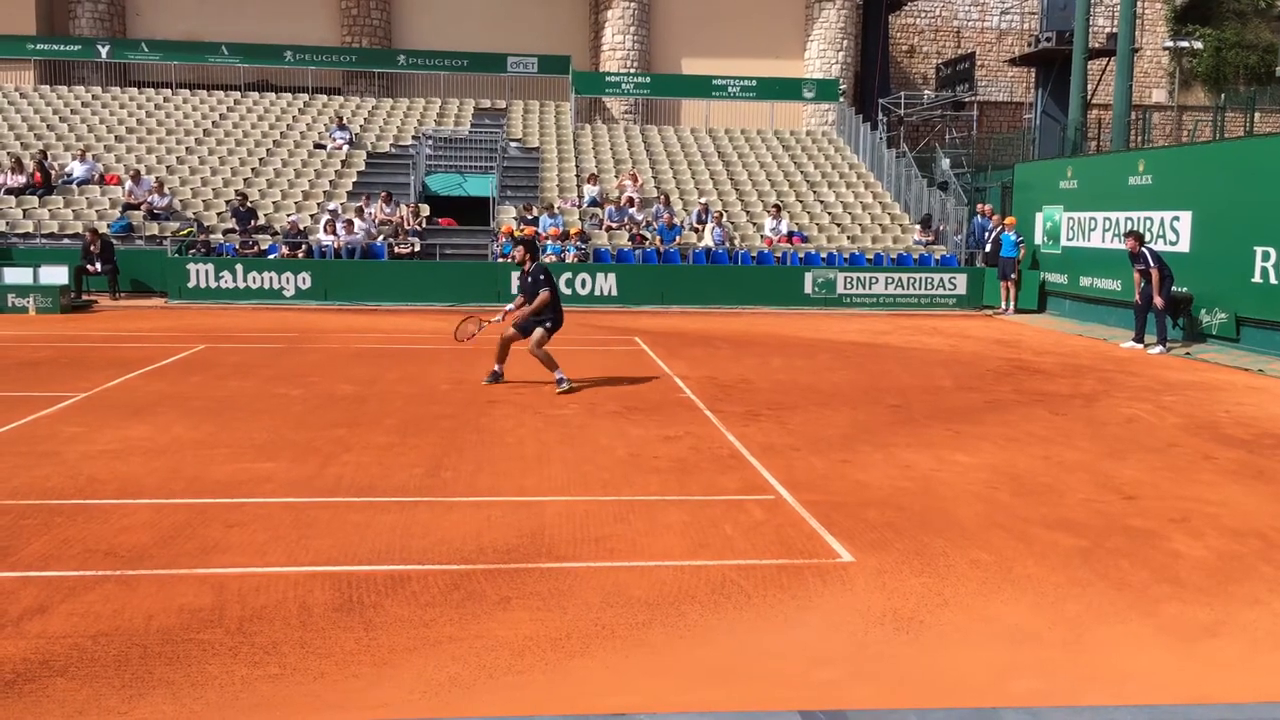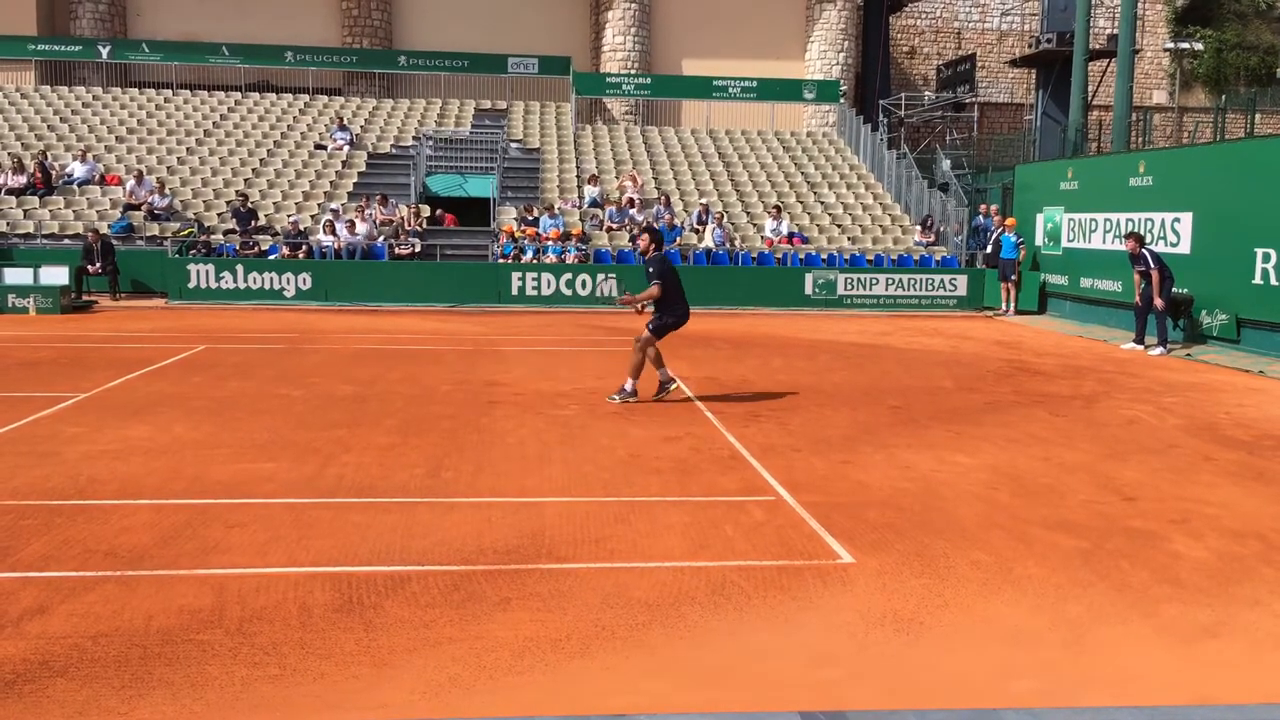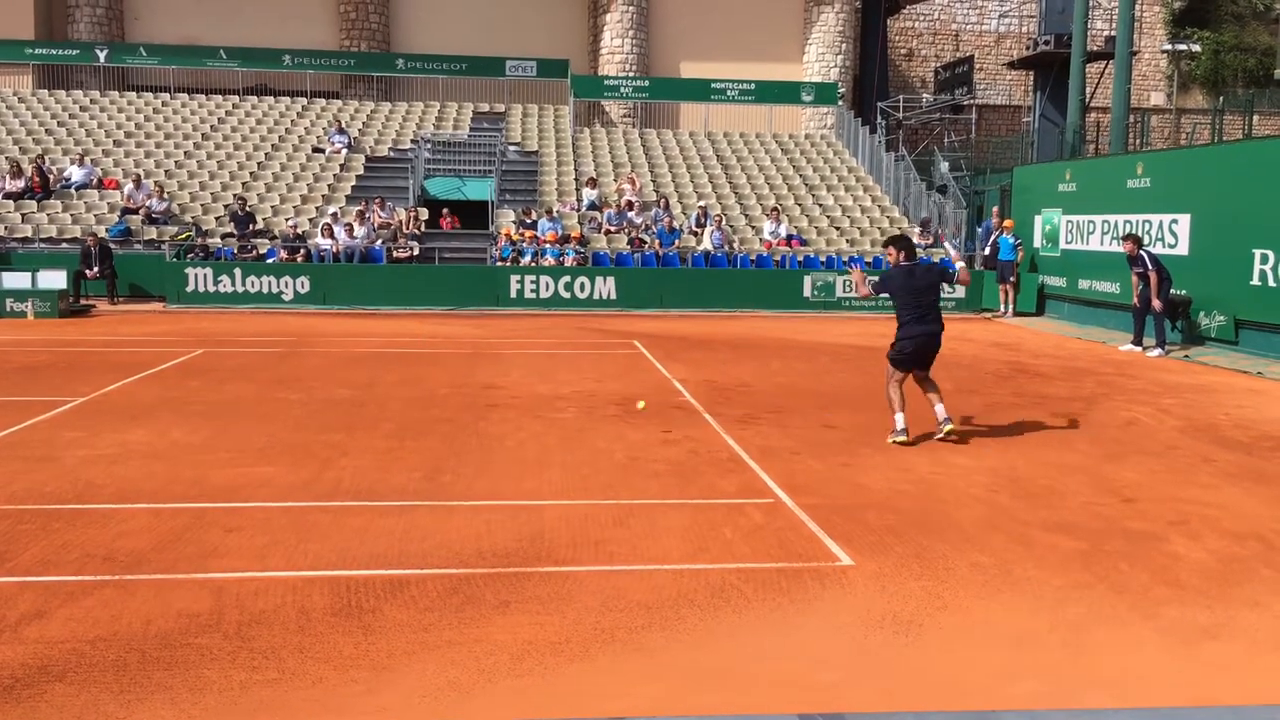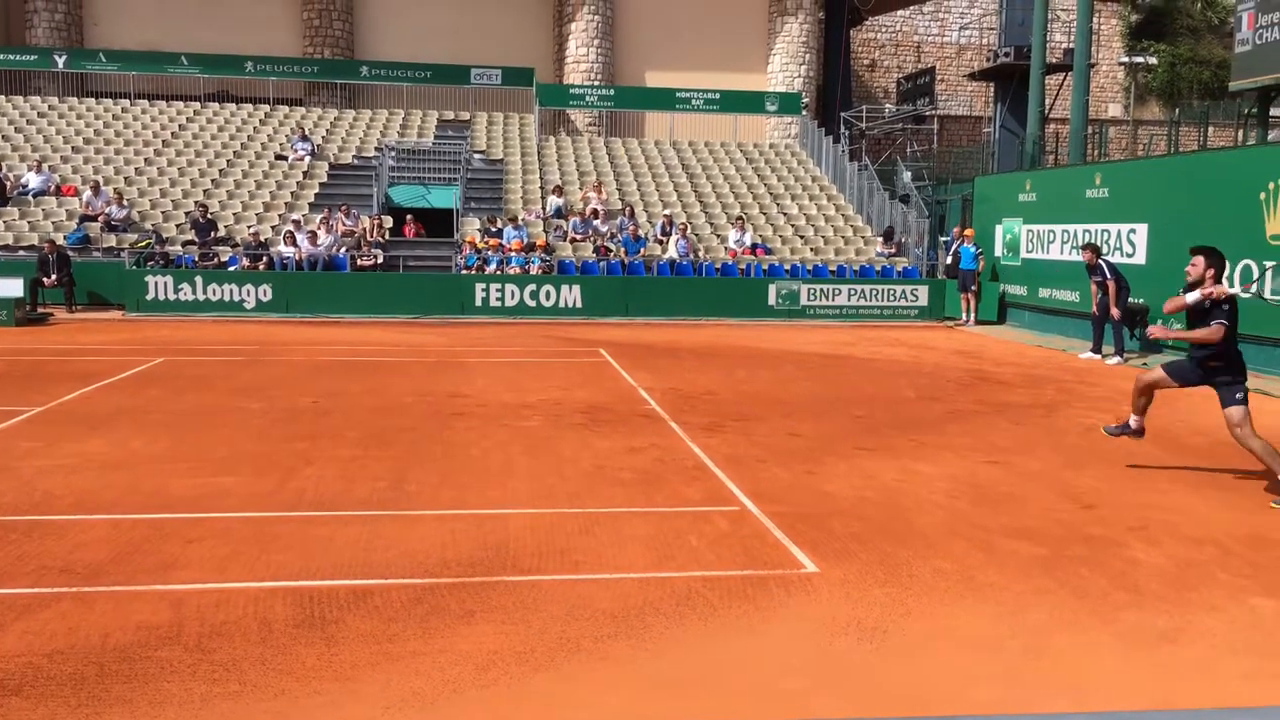
dt=0.7s
person 1, frame 1
left shoulder: (540, 271)
right shoulder: (524, 274)
left elbow: (546, 296)
right elbow: (523, 297)
left wrist: (527, 311)
right wrist: (507, 310)
left hip: (550, 317)
right hip: (533, 317)
left knee: (533, 346)
right knee: (505, 338)
left ankle: (562, 378)
right ankle: (498, 372)
person 1, frame 2
left shoulder: (654, 262)
right shoulder: (659, 261)
left elbow: (655, 292)
left wrist: (632, 299)
right wrist: (643, 303)
left hip: (670, 314)
right hip: (673, 313)
left knee: (639, 345)
right knee: (645, 344)
left ankle: (629, 390)
right ankle: (666, 380)
person 1, frame 3
left shoulder: (891, 275)
right shoulder: (933, 270)
left elbow: (864, 292)
right elbow: (965, 280)
left wrist: (858, 279)
right wrist: (959, 261)
left hip: (909, 337)
right hip: (933, 336)
left knee: (894, 382)
right knee: (922, 377)
left ankle: (900, 428)
right ankle: (943, 420)
person 1, frame 4
left shoulder: (1225, 301)
right shoulder: (1193, 294)
left elbow: (1214, 333)
right elbow: (1168, 308)
left wrist: (1169, 333)
right wrist: (1199, 293)
left hip: (1227, 372)
right hip: (1197, 365)
left knee: (1242, 432)
right knee: (1143, 382)
right ankle: (1134, 425)
